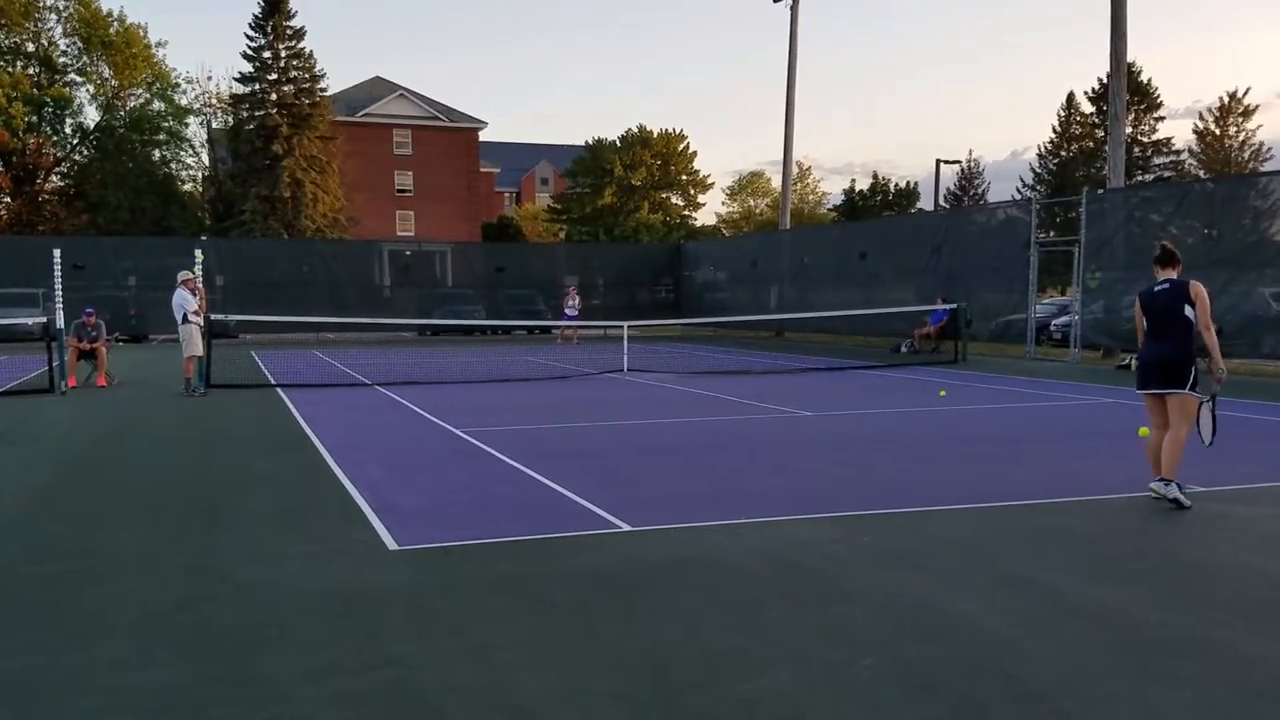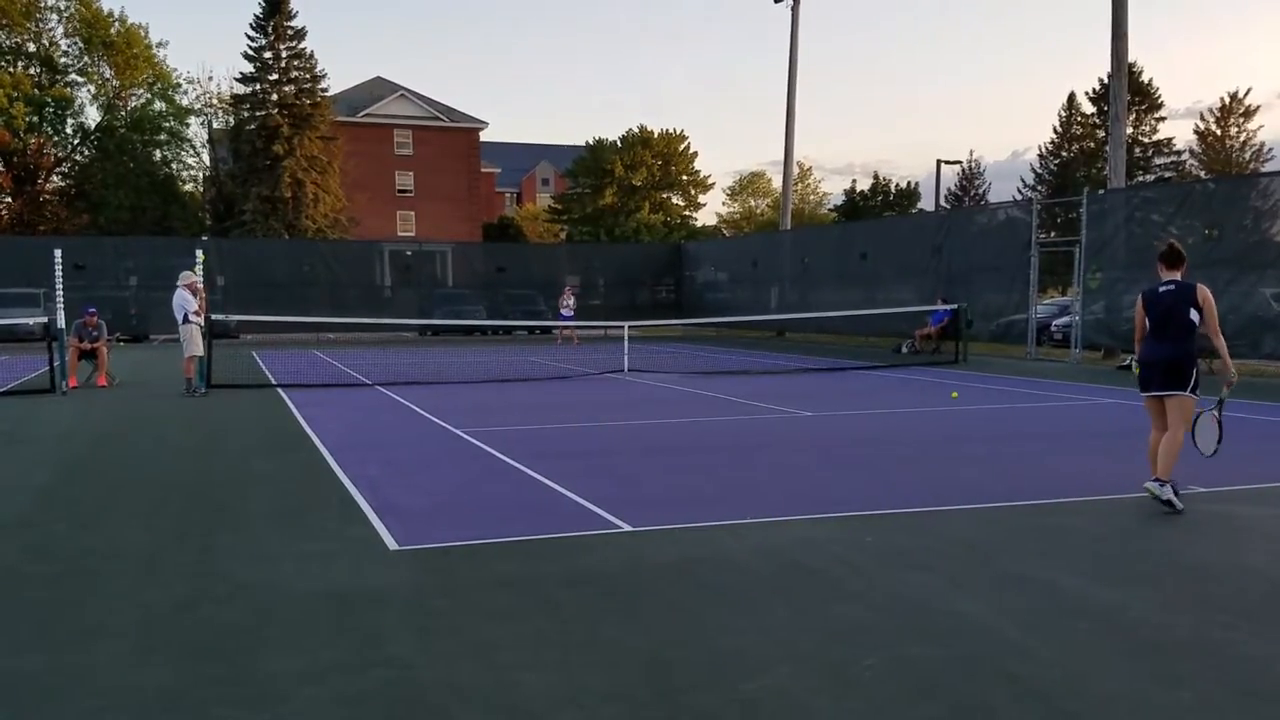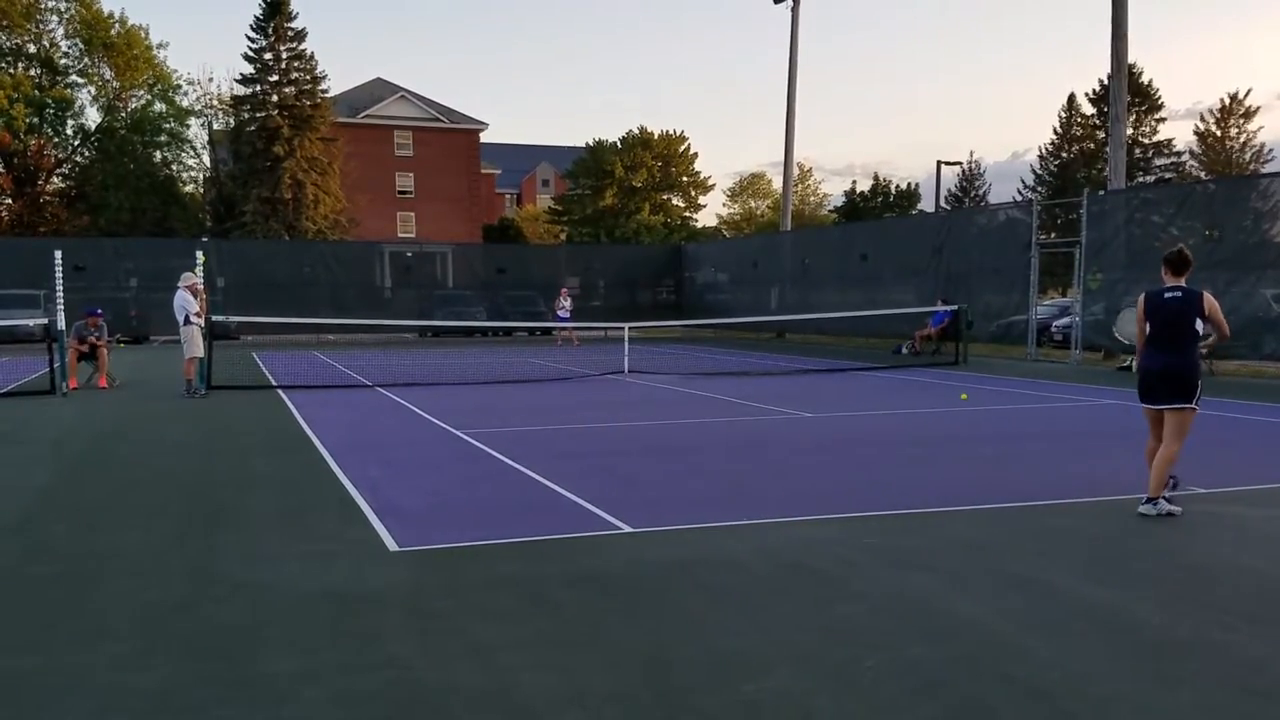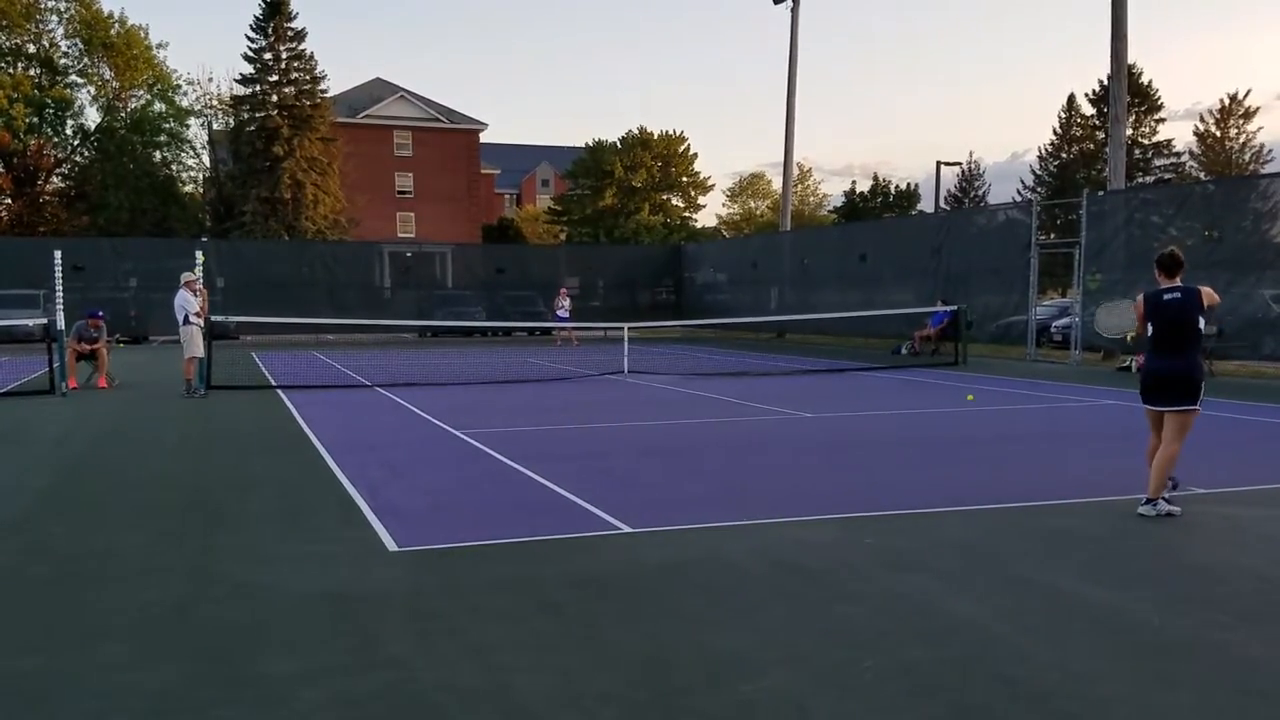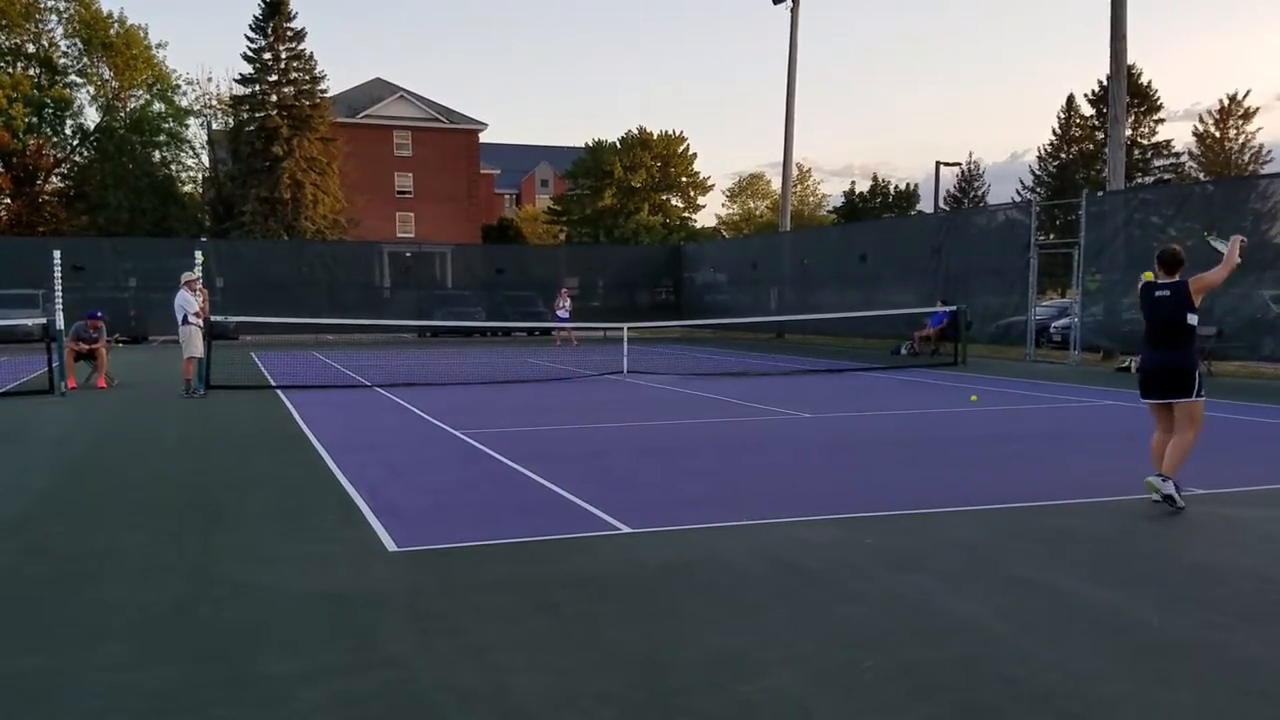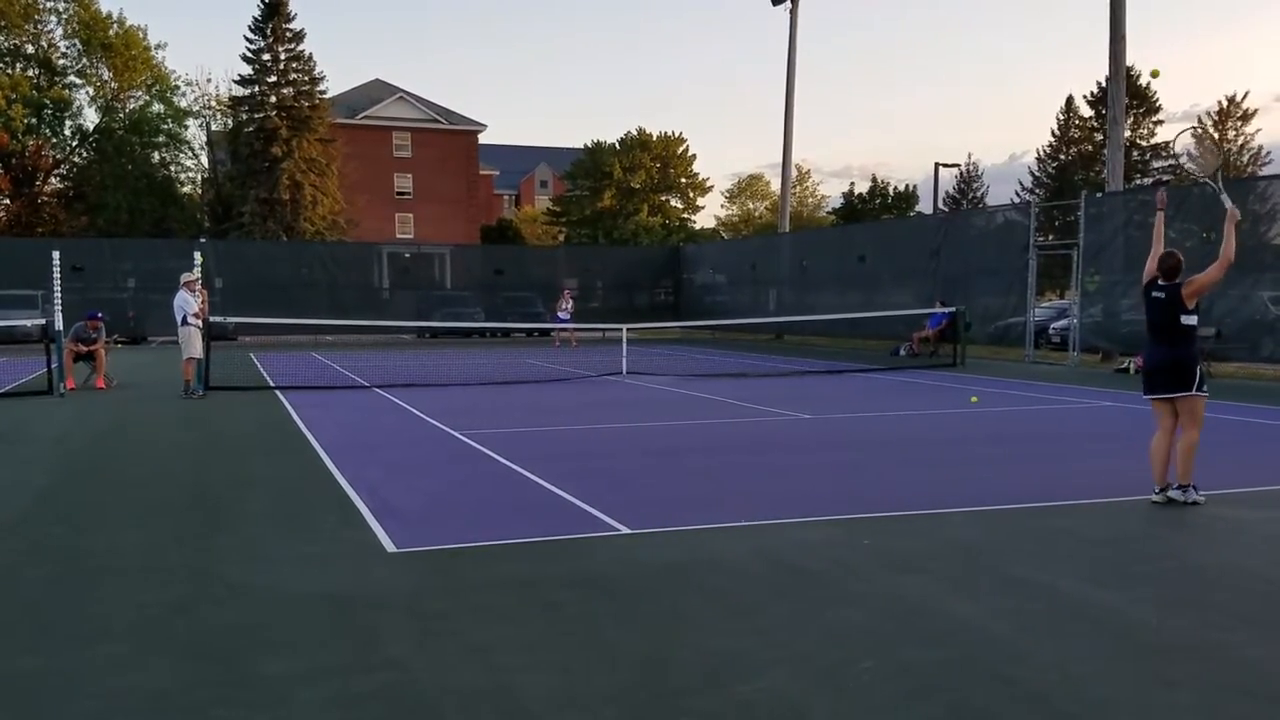
dt=0.4s
person 1, frame 1
left shoulder: (1143, 297)
right shoulder: (1193, 288)
right elbow: (1206, 327)
right wrist: (1218, 362)
left hip: (1149, 362)
right hip: (1179, 362)
left knee: (1158, 426)
right knee: (1179, 427)
left ankle: (1159, 480)
right ankle: (1166, 481)
person 1, frame 2
left shoulder: (1145, 297)
right shoulder: (1199, 292)
right elbow: (1215, 334)
left wrist: (1141, 363)
right wrist: (1229, 367)
left hip: (1150, 363)
right hip: (1180, 365)
left knee: (1158, 429)
right knee: (1176, 429)
left ankle: (1160, 480)
right ankle: (1161, 482)
person 1, frame 3
left shoulder: (1146, 299)
right shoulder: (1203, 299)
right elbow: (1224, 332)
left wrist: (1140, 361)
right wrist: (1209, 341)
left hip: (1151, 373)
right hip: (1183, 374)
left knee: (1156, 437)
right knee: (1173, 442)
left ankle: (1159, 482)
right ankle: (1153, 499)
person 1, frame 4
left shoulder: (1144, 301)
right shoulder: (1200, 294)
right elbow: (1216, 300)
left wrist: (1135, 335)
left hip: (1153, 373)
right hip: (1186, 375)
left knee: (1157, 435)
right knee: (1171, 441)
left ankle: (1161, 482)
right ankle: (1152, 500)
person 1, frame 5
left shoulder: (1146, 289)
right shoulder: (1191, 288)
right elbow: (1226, 267)
right wrist: (1235, 243)
left hip: (1150, 367)
right hip: (1182, 369)
left knee: (1163, 430)
right knee: (1187, 431)
left ankle: (1163, 479)
right ankle: (1163, 478)
person 1, frame 6
left shoulder: (1150, 286)
right shoulder: (1188, 290)
left elbow: (1156, 246)
right elbow: (1225, 261)
left wrist: (1160, 209)
right wrist: (1230, 222)
left hip: (1154, 365)
right hip: (1184, 366)
left knee: (1164, 428)
right knee: (1191, 428)
left ankle: (1160, 488)
right ankle: (1183, 487)
